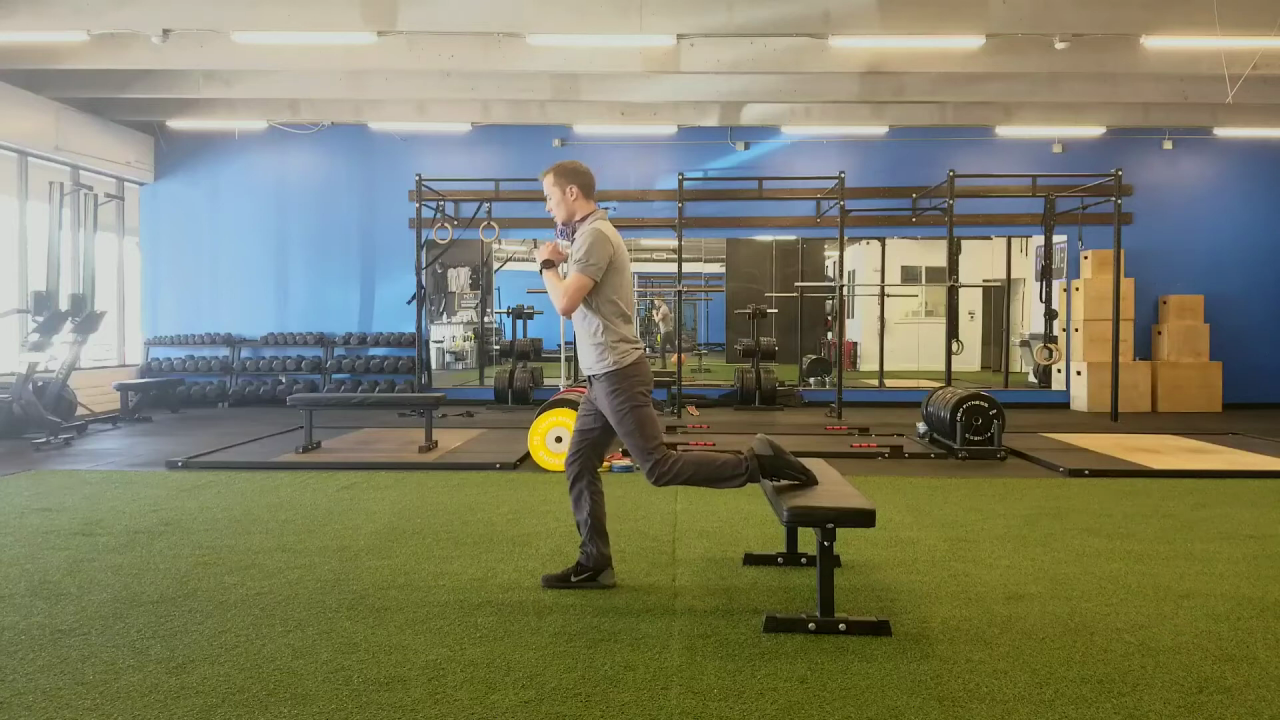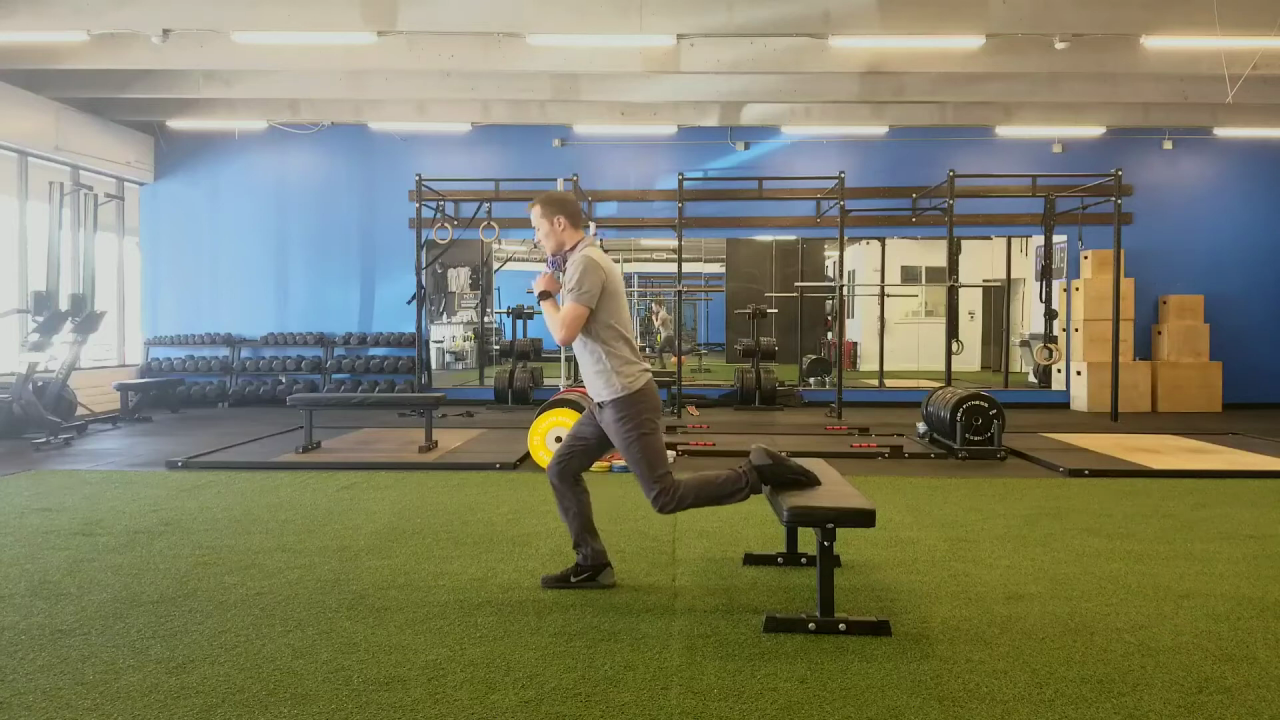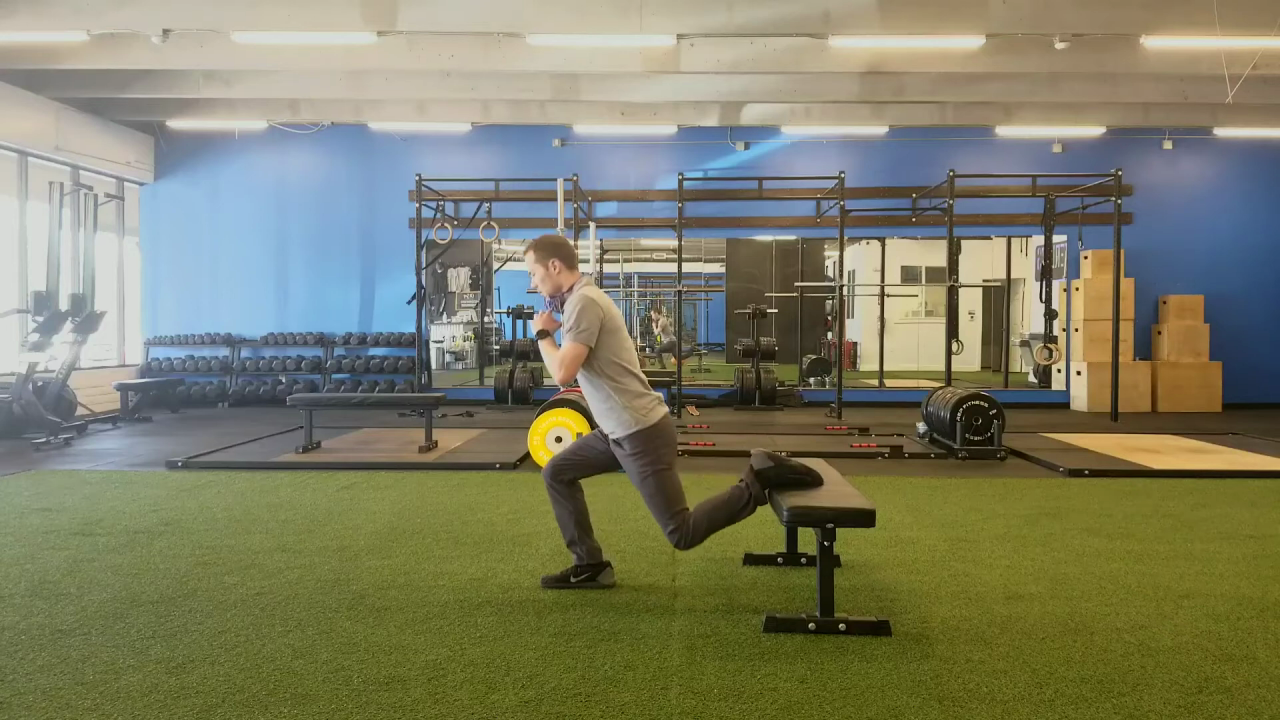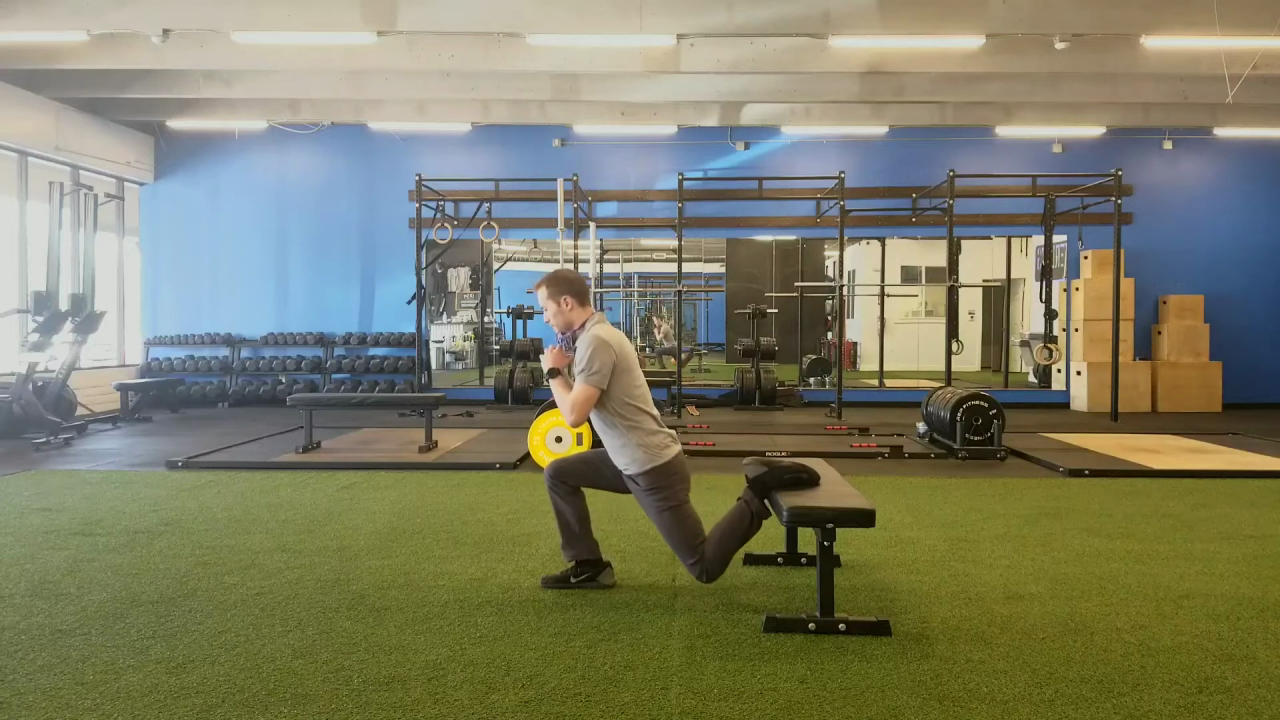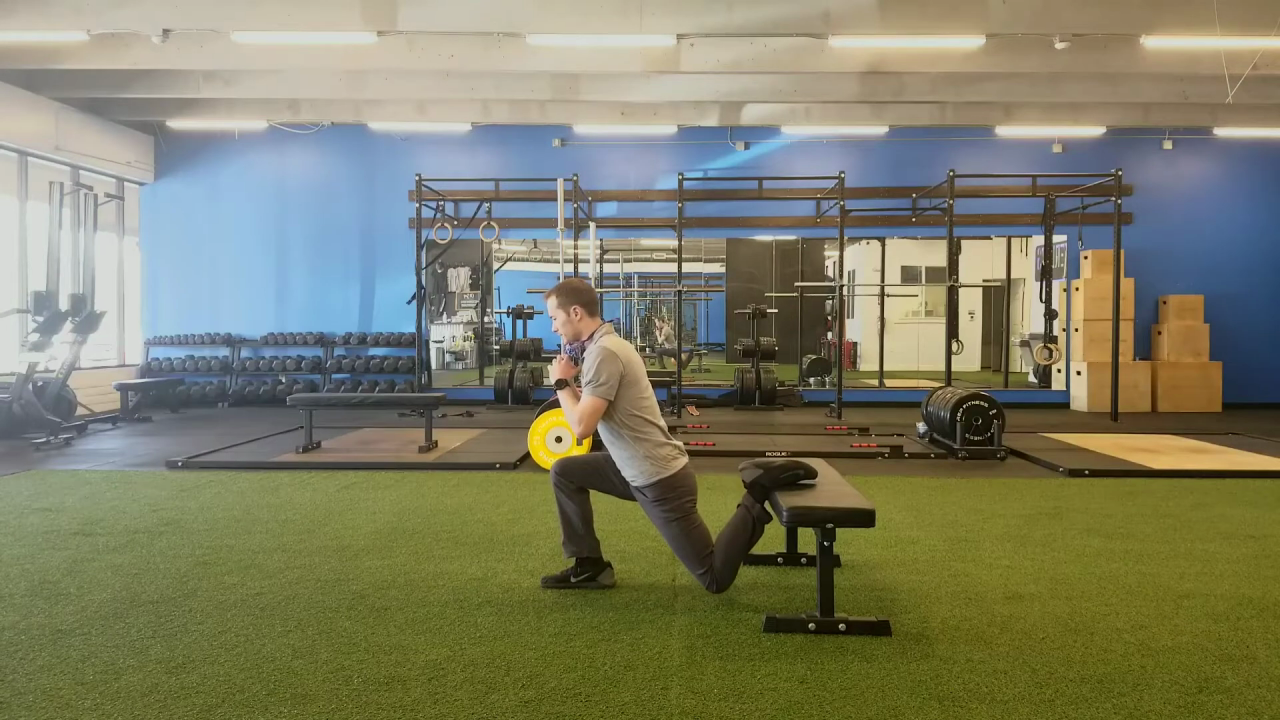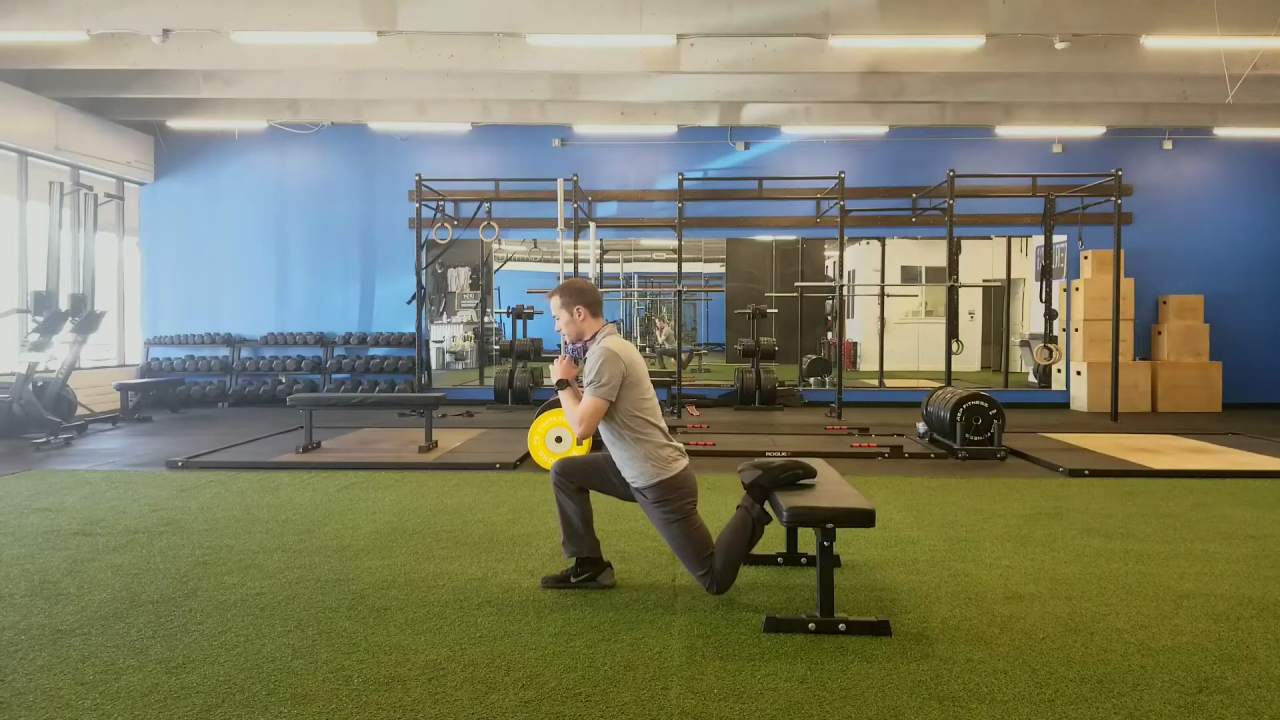
dt=0.3s
person 1, frame 1
left shoulder: (594, 235)
right shoulder: (592, 233)
left elbow: (565, 303)
left wrist: (547, 265)
right wrist: (562, 266)
left hip: (618, 375)
right hip: (603, 376)
left knee: (659, 466)
right knee: (579, 466)
left ankle: (757, 460)
right ankle: (594, 564)
person 1, frame 2
left shoulder: (585, 262)
right shoulder: (585, 260)
left elbow: (564, 333)
right elbow: (574, 330)
left wrist: (545, 294)
right wrist: (557, 293)
left hip: (626, 399)
right hip: (609, 398)
left knee: (663, 494)
right knee: (562, 469)
left ankle: (756, 472)
right ankle: (592, 564)
person 1, frame 3
left shoulder: (582, 302)
right shoulder: (583, 298)
left elbow: (563, 374)
right elbow: (572, 370)
left wrist: (543, 334)
right wrist: (554, 334)
left hip: (640, 433)
right hip: (619, 430)
left knee: (683, 532)
right knee: (557, 473)
left ankle: (759, 480)
right ankle: (590, 565)
person 1, frame 4
left shoulder: (595, 341)
right shoulder: (597, 333)
left elbow: (575, 415)
right elbow: (583, 402)
left wrist: (554, 372)
right wrist: (564, 372)
left hip: (653, 469)
right hip: (635, 461)
left knee: (705, 566)
right knee: (558, 474)
left ankle: (758, 493)
right ankle: (588, 565)
person 1, frame 5
left shoulder: (603, 353)
right shoulder: (607, 344)
left elbow: (582, 426)
right elbow: (590, 412)
left wrist: (561, 383)
right wrist: (570, 386)
left hip: (660, 479)
right hip: (641, 470)
left knee: (715, 577)
right knee: (565, 473)
left ankle: (759, 494)
right ankle: (590, 565)
person 1, frame 6
left shoulder: (605, 354)
right shoulder: (608, 345)
left elbow: (582, 427)
right elbow: (591, 412)
left wrist: (562, 383)
right wrist: (571, 385)
left hip: (660, 481)
right hip: (643, 472)
left knee: (715, 578)
right knee: (564, 472)
left ankle: (758, 496)
right ankle: (589, 565)
